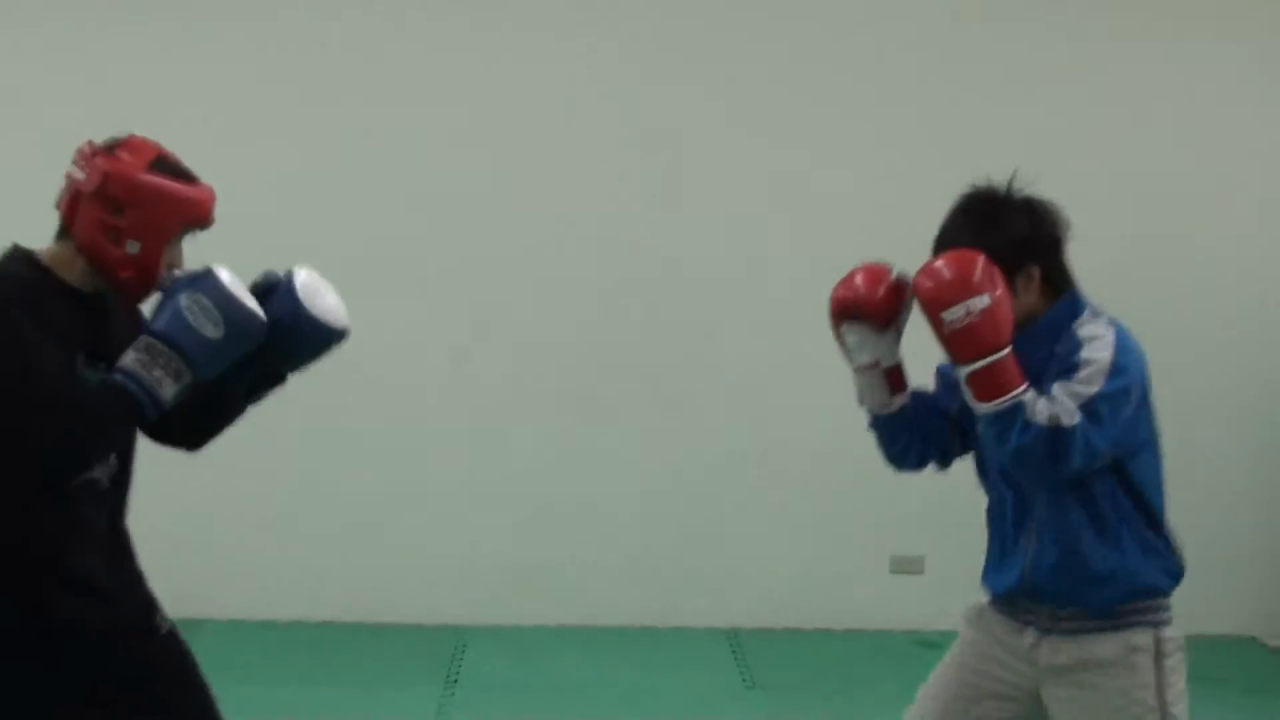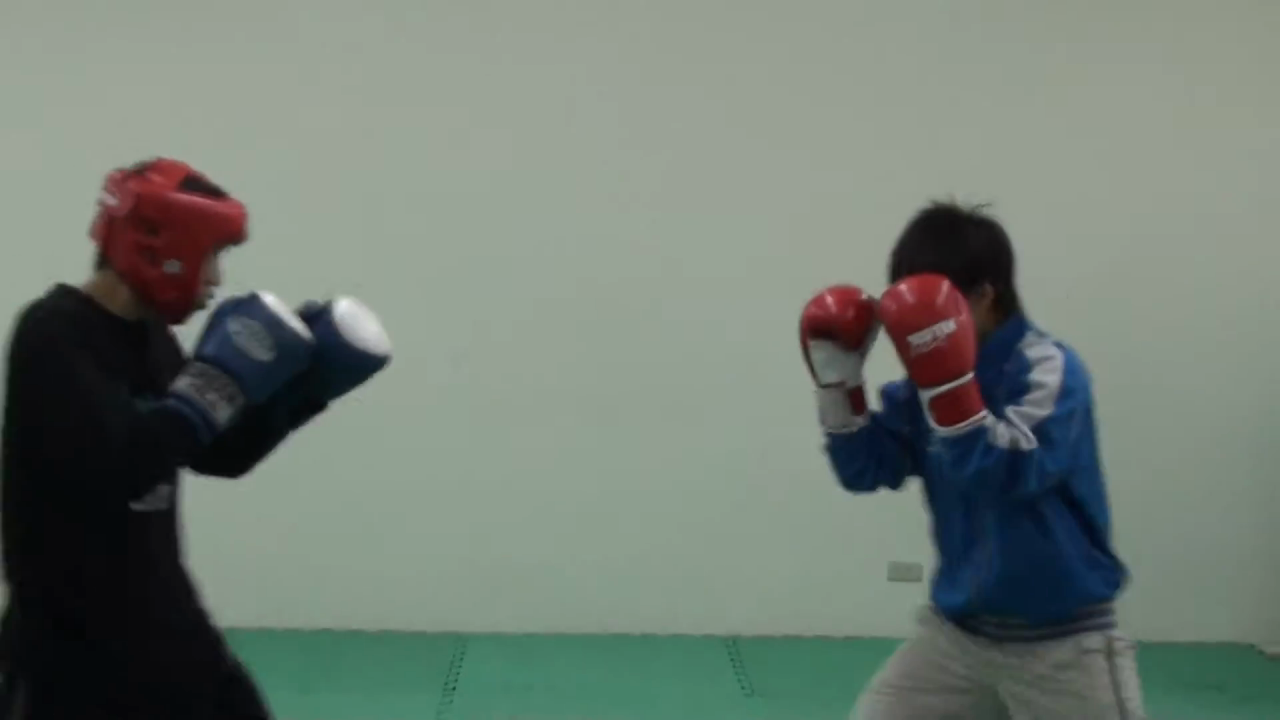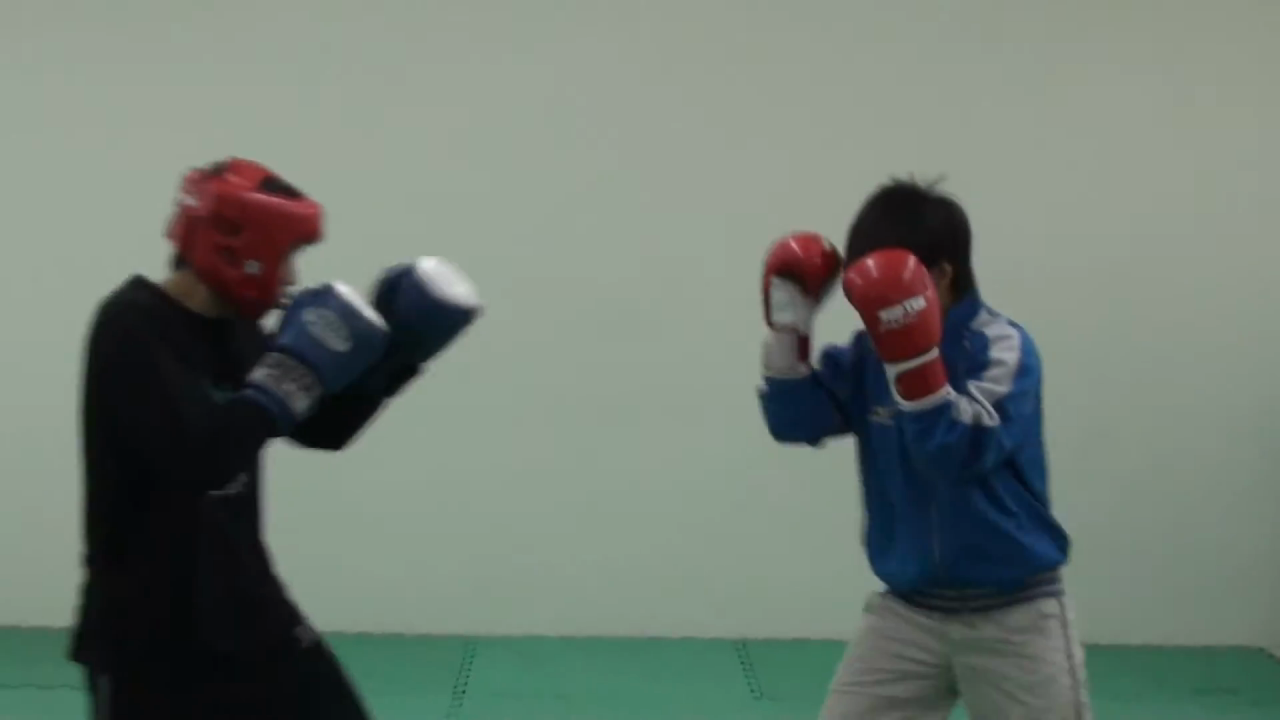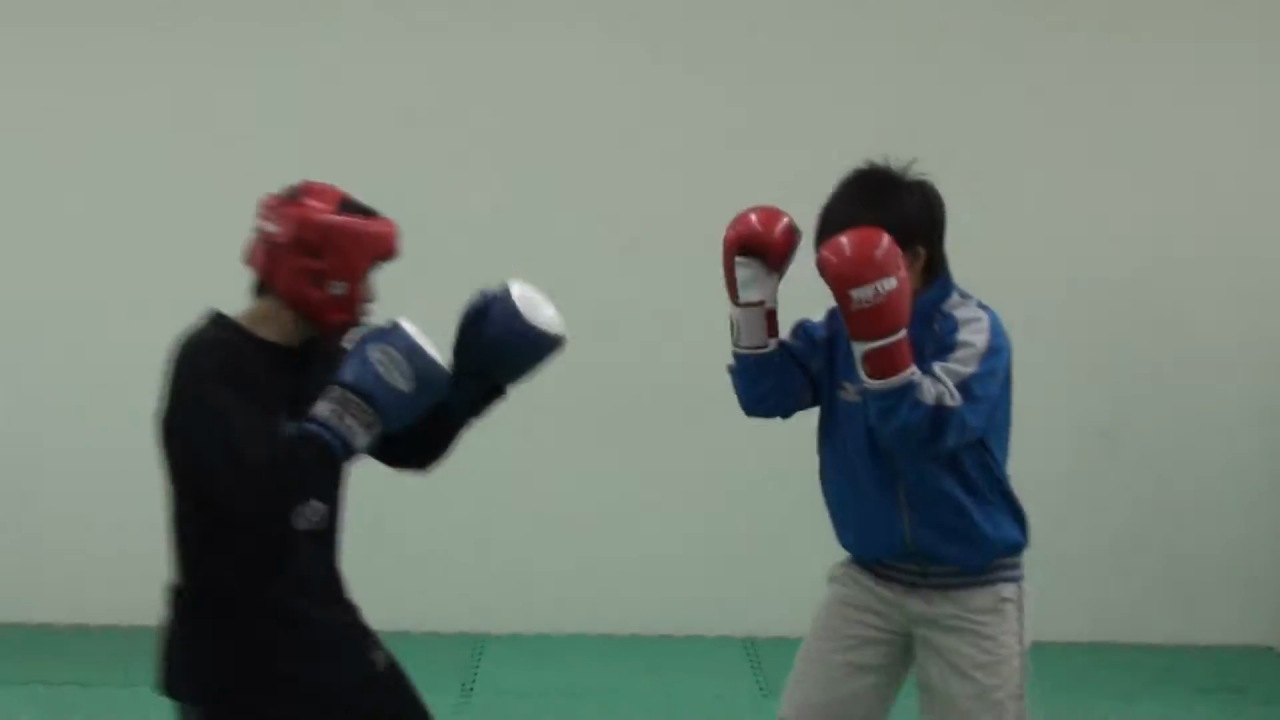
dt=0.1s
person 1, frame 1
left shoulder: (108, 309)
left elbow: (184, 423)
right elbow: (64, 439)
left wrist: (266, 355)
right wrist: (166, 354)
left hip: (98, 583)
person 1, frame 2
left shoulder: (150, 341)
right shoulder: (51, 335)
left elbow: (225, 453)
right elbow: (113, 468)
left wrist: (312, 379)
right wrist: (218, 377)
right hip: (63, 633)
person 1, frame 3
left shoulder: (234, 332)
right shoulder: (129, 329)
left elbow: (325, 425)
right elbow: (193, 459)
left wrist: (400, 352)
right wrist: (296, 369)
left hip: (243, 604)
right hip: (146, 617)
person 1, frame 4
left shoulder: (312, 357)
right shoulder: (208, 360)
left elbow: (408, 448)
right elbow: (254, 499)
left wrist: (481, 376)
right wrist: (355, 404)
left hip: (319, 626)
right hip: (235, 643)
person 2, frame 1
left shoulder: (1104, 351)
right shoulder: (984, 339)
left elbow: (1041, 455)
right elbow: (911, 445)
left wrist: (982, 352)
right wrist: (872, 357)
person 2, frame 2
left shoulder: (1049, 369)
right shoulder: (928, 370)
left elbow: (996, 476)
right elbow: (864, 468)
left wrist: (946, 373)
right wrist: (836, 373)
right hip: (958, 632)
person 2, frame 3
left shoulder: (1003, 349)
right shoulder: (871, 350)
left elbow: (960, 454)
right elbow: (793, 419)
left wrist: (911, 349)
right wrist: (787, 324)
right hip: (907, 611)
person 2, frame 4
left shoulder: (974, 330)
right shoulder: (841, 325)
left elbow: (927, 430)
right elbow: (763, 395)
left wrist: (882, 326)
right wrist: (752, 291)
right hip: (869, 579)
